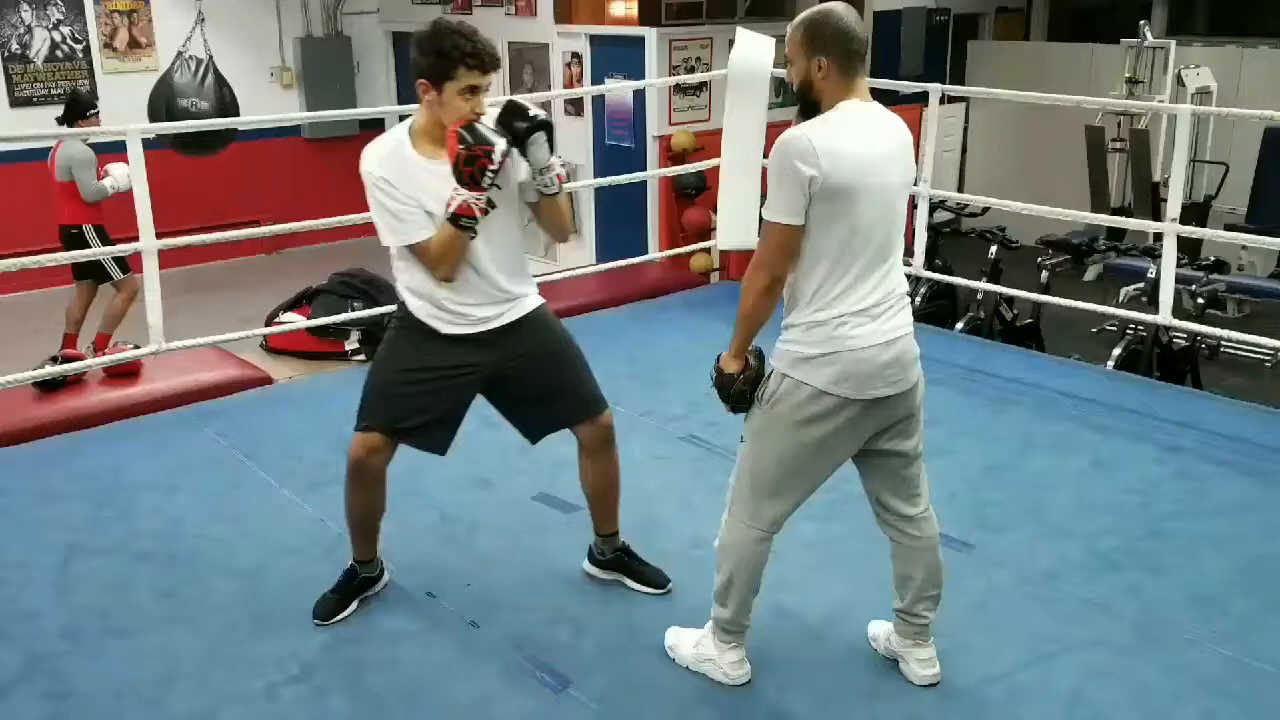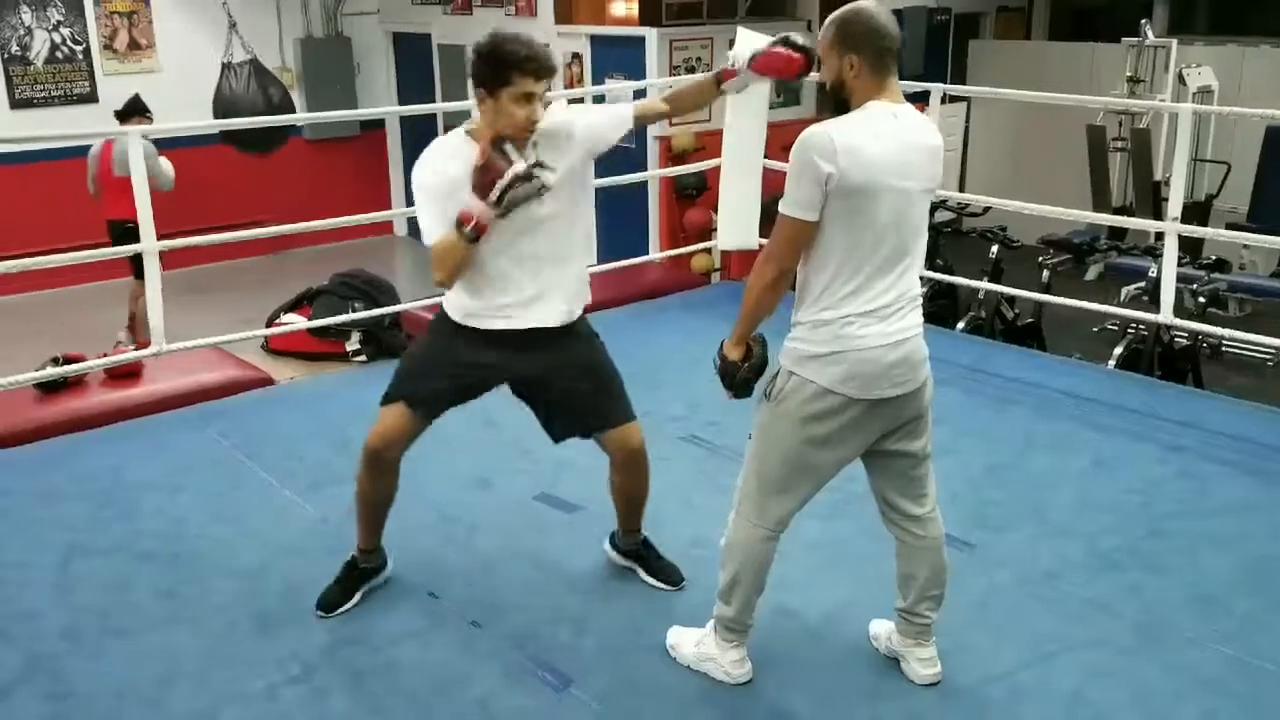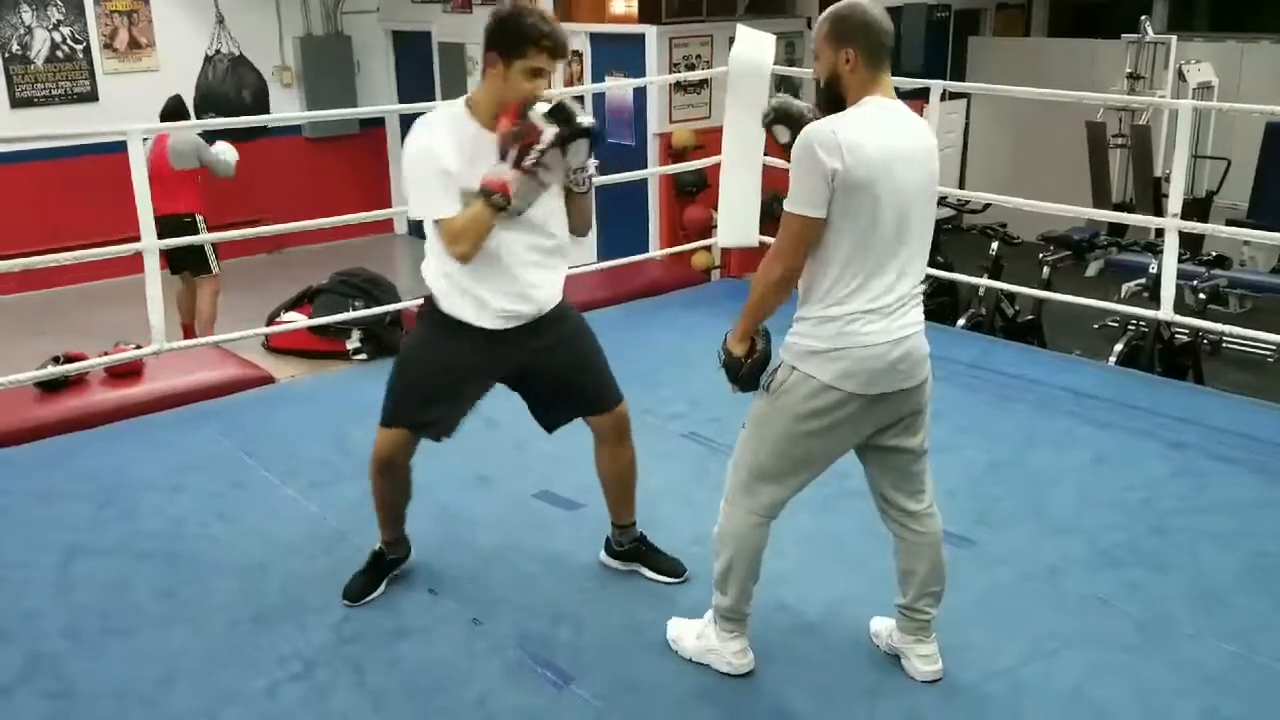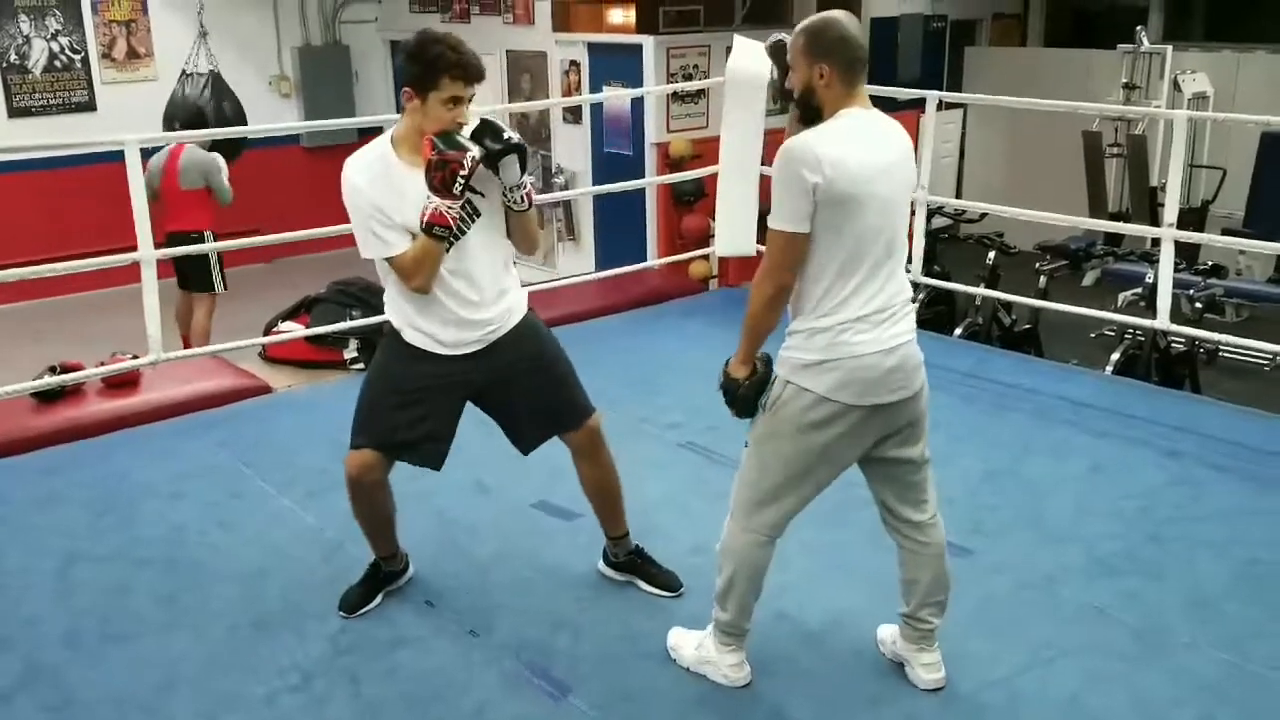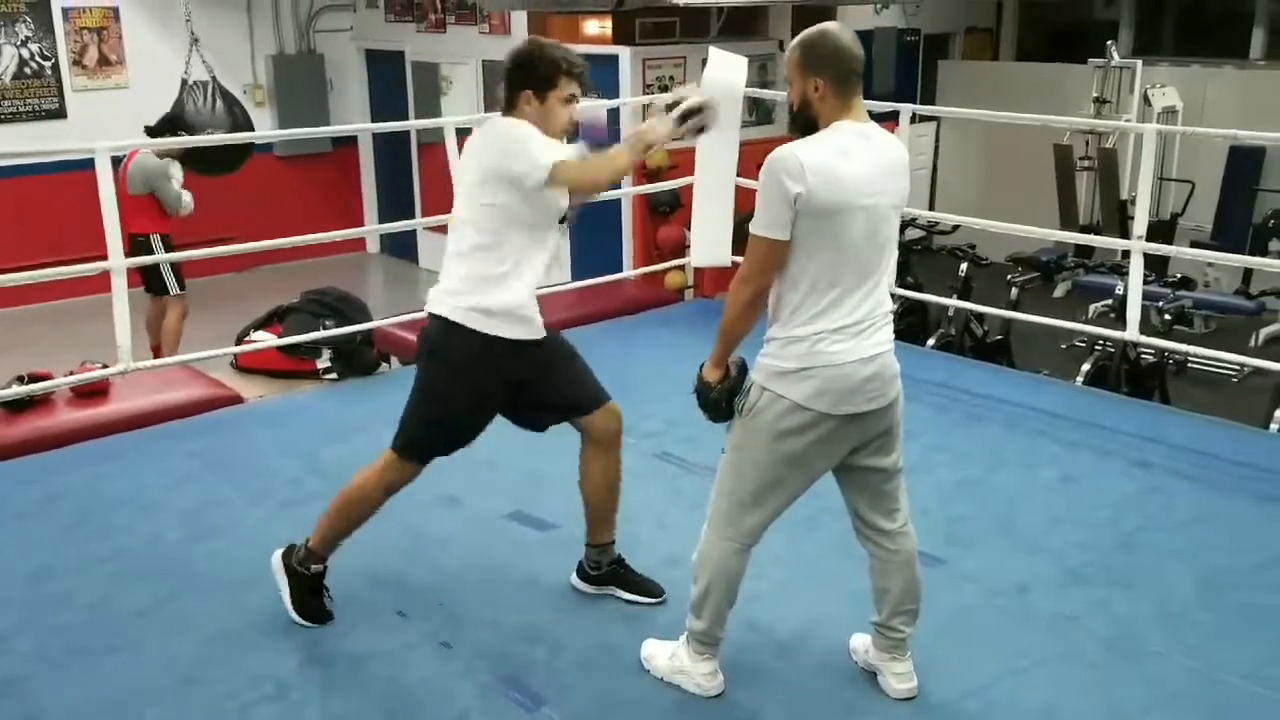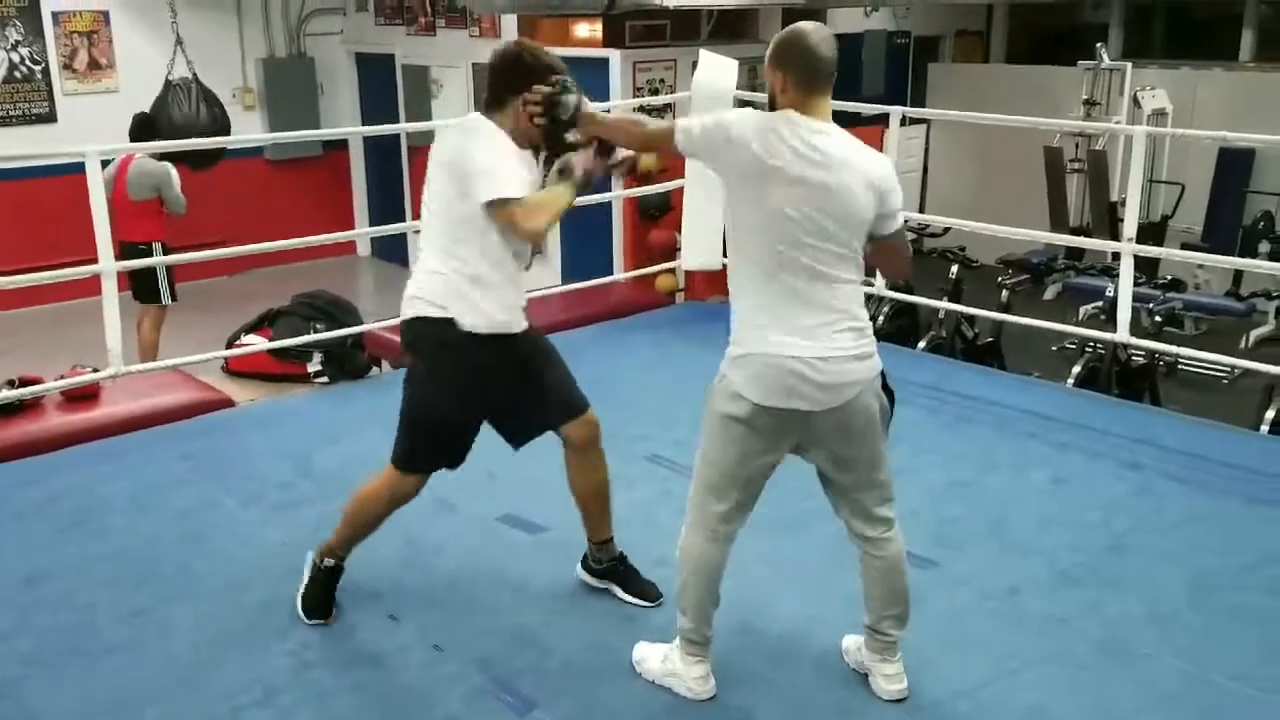
dt=0.7s
person 1, frame 1
left shoulder: (801, 145)
right shoulder: (897, 133)
left elbow: (768, 271)
left wrist: (736, 351)
left hip: (820, 368)
right hip: (895, 358)
left knee: (751, 511)
right knee: (907, 507)
left ankle: (724, 646)
right ankle: (916, 644)
person 1, frame 2
left shoulder: (824, 143)
right shoulder: (929, 138)
left elbow: (777, 264)
left wrist: (739, 341)
left hip: (827, 368)
right hip: (905, 361)
left knee: (758, 509)
right knee: (914, 508)
left ankle: (727, 645)
right ankle: (917, 643)
person 1, frame 3
left shoulder: (827, 139)
right shoulder: (920, 133)
left elbow: (786, 261)
left wrist: (743, 334)
left hip: (829, 362)
right hip: (906, 355)
left knee: (749, 493)
right knee: (911, 501)
left ankle: (727, 635)
right ankle: (918, 639)
person 1, frame 4
left shoulder: (805, 153)
right shoulder: (897, 137)
left elbow: (776, 277)
left wrist: (745, 357)
right wrist: (805, 108)
left hip: (824, 375)
right hip: (899, 364)
left knee: (754, 514)
right knee: (914, 512)
left ankle: (725, 649)
right ankle: (922, 648)
person 1, frame 5
left shoulder: (791, 163)
right shoulder: (893, 154)
left elbow: (753, 282)
left wrist: (718, 359)
right wrist: (808, 123)
left hip: (800, 383)
right hip: (875, 376)
left knee: (730, 524)
right knee: (886, 522)
left ankle: (698, 658)
right ankle: (893, 657)
person 1, frame 6
left shoulder: (744, 134)
right shoulder: (872, 166)
left elbow: (648, 135)
right elbow: (898, 267)
left wrist: (583, 120)
left hip: (761, 378)
right hip: (847, 377)
left knee: (710, 521)
right knee: (876, 523)
left ankle: (691, 660)
right ankle: (885, 659)
person 2, frame 1
left shoulder: (505, 134)
right shoulder: (384, 160)
left elbow: (564, 232)
right elbow: (444, 267)
left wrist: (543, 161)
right wrist: (471, 192)
left hip: (517, 317)
right hip: (433, 328)
left knee: (597, 428)
right knee: (366, 451)
left ankle: (608, 551)
right ankle: (365, 568)
person 2, frame 2
left shoulder: (566, 127)
right shoulder: (438, 162)
left elbow: (664, 106)
right elbow: (445, 274)
left wrist: (740, 71)
right wrist: (484, 207)
left hip: (557, 328)
right hip: (469, 326)
left knee: (629, 444)
right knee: (385, 440)
left ankle: (629, 541)
right ankle: (367, 557)
person 2, frame 3
left shoulder: (539, 128)
right shoulder: (432, 136)
left elbow: (579, 228)
right elbow: (460, 245)
left wrist: (578, 163)
right wrist: (508, 173)
left hip: (540, 311)
right hip: (457, 317)
left knee: (613, 419)
right knee: (391, 445)
left ankle: (625, 542)
right ankle: (393, 548)
person 2, frame 4
left shoulder: (479, 146)
right shoulder: (365, 172)
left elbow: (528, 245)
right elbow: (415, 277)
left wrist: (513, 177)
right wrist: (444, 201)
left hip: (506, 328)
right hip: (422, 346)
left knee: (586, 432)
right knee: (362, 468)
left ankle: (621, 551)
right ankle: (389, 564)
person 2, frame 5
left shoulder: (525, 148)
right shoulder: (501, 139)
right elbow: (589, 178)
right wrist: (662, 127)
left hip: (520, 327)
right hip: (466, 334)
left knee: (604, 425)
right knee: (402, 466)
left ankle: (600, 563)
right ankle: (304, 560)
person 2, frame 6
left shoulder: (503, 150)
right shoulder: (473, 134)
left elbow: (522, 240)
right elbow: (529, 227)
left wrist: (562, 179)
right wrist: (571, 174)
left hip: (501, 325)
right hip: (449, 328)
left knee: (583, 430)
right knee: (407, 477)
left ankle: (602, 558)
right ankle: (327, 561)
person 3, frame 1
left shoulder: (61, 148)
right shoulder: (80, 152)
right elbow: (90, 193)
left wrist: (103, 176)
right wrist: (115, 183)
left hip: (71, 229)
right hip: (85, 229)
left knee: (85, 290)
right knee: (128, 288)
left ankle: (68, 349)
right ankle: (98, 347)
person 3, frame 2
left shoulder: (97, 149)
right shoulder: (141, 147)
left elbow: (93, 190)
right elbow: (165, 186)
right wrist: (165, 172)
left hip: (114, 224)
right hip: (134, 225)
left knee: (142, 279)
left ankle: (131, 331)
right ankle: (143, 347)
person 3, frame 3
left shoulder: (146, 150)
right shoulder: (189, 141)
right elbow: (226, 171)
right wrist: (230, 159)
left hip: (162, 223)
right hip: (188, 220)
left knee: (188, 282)
right knee: (209, 285)
left ankle: (190, 337)
person 3, frame 4
left shoulder: (157, 160)
right shoulder: (203, 159)
left elbow: (148, 196)
right elbow: (226, 199)
right wrist: (221, 177)
left hip: (172, 236)
right hip: (198, 235)
left knee: (187, 293)
right knee: (204, 302)
left ankle: (188, 348)
person 3, frame 5
left shoulder: (136, 159)
right shoulder: (153, 166)
right elbow: (174, 206)
right wrist: (175, 180)
left hip: (139, 240)
right hip: (152, 241)
left knee: (158, 301)
right knee: (177, 306)
left ankle: (157, 358)
person 3, frame 6
left shoulder: (113, 169)
right shoulder: (157, 170)
right elbow: (179, 208)
right wrist: (173, 186)
left hip: (127, 246)
right hip: (149, 247)
left knee: (148, 309)
right knee: (154, 313)
left ankle: (148, 364)
